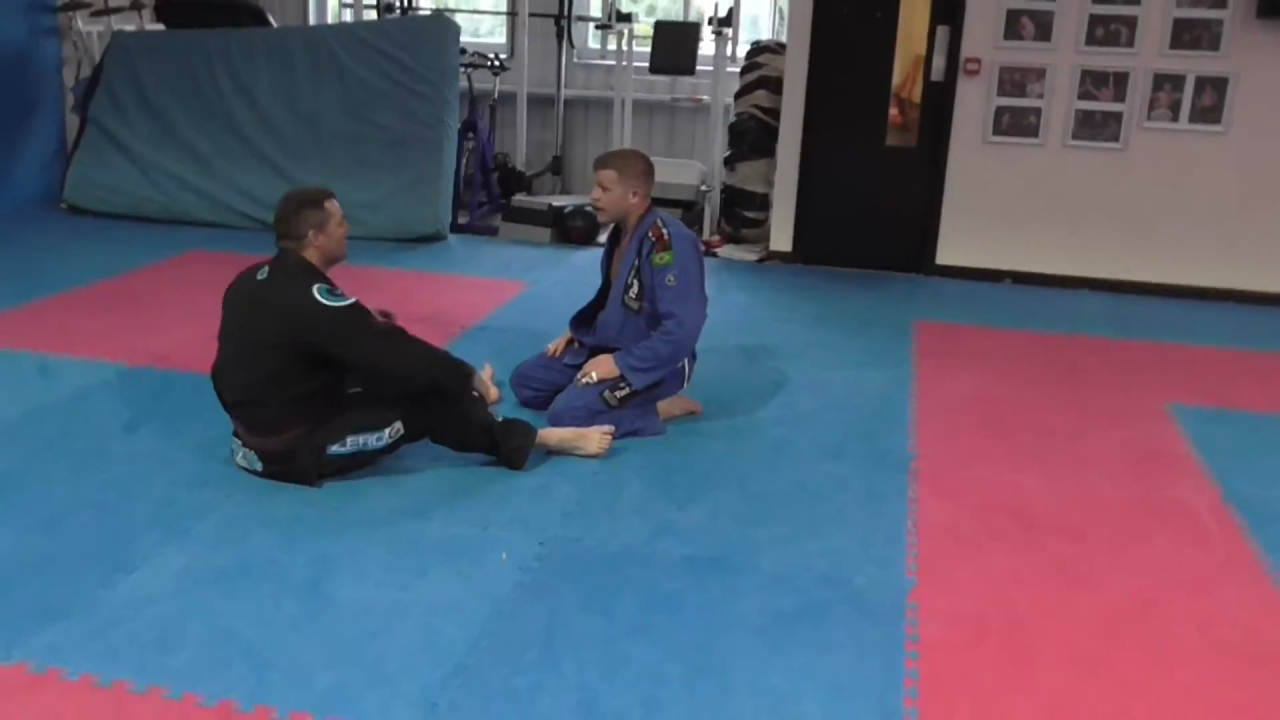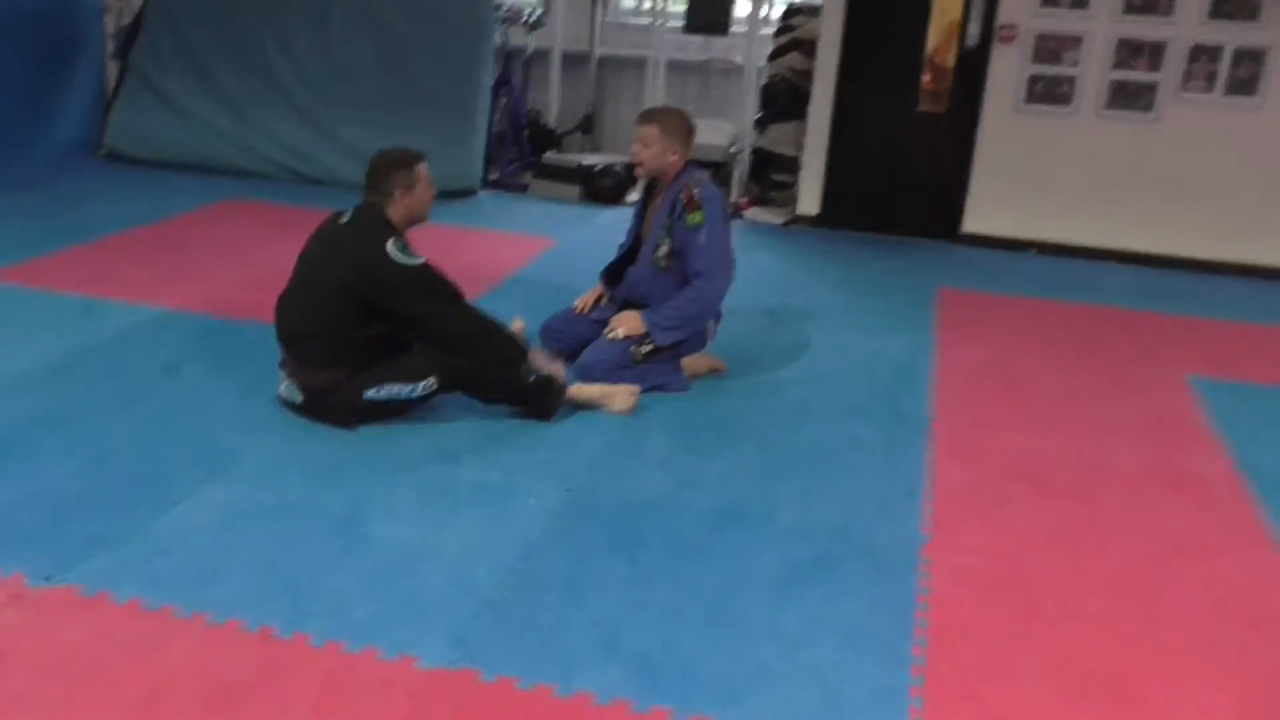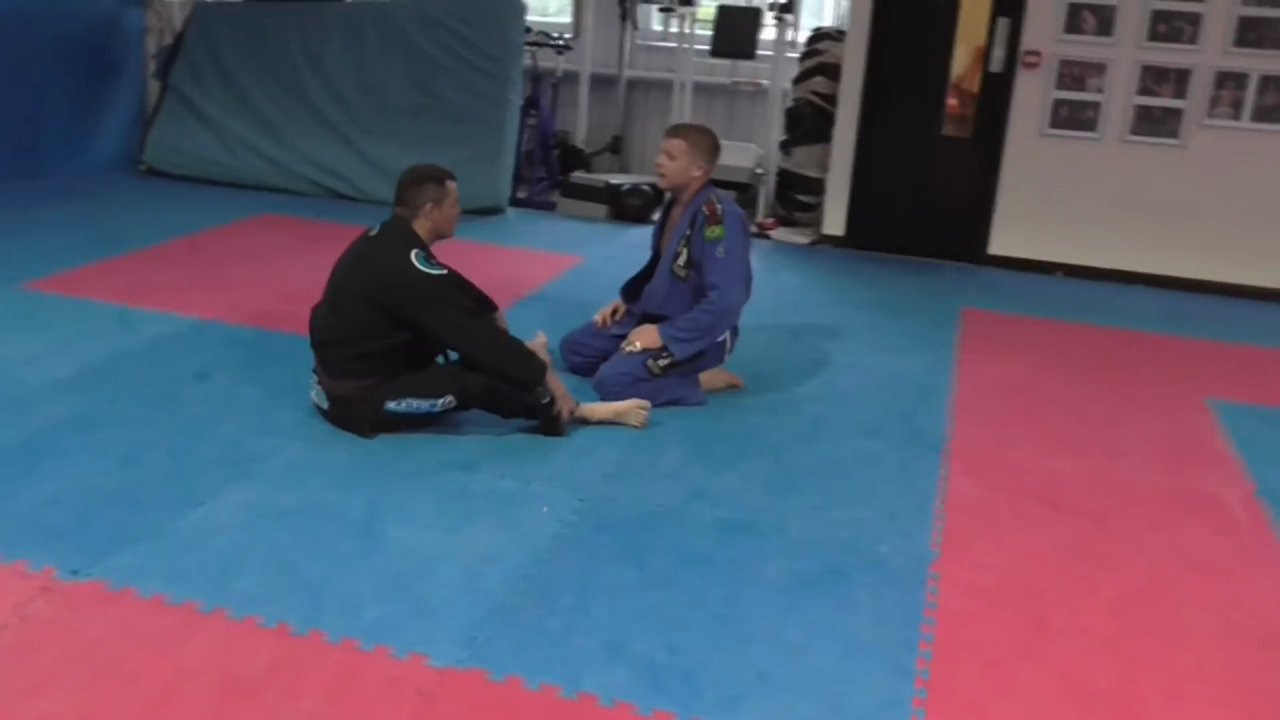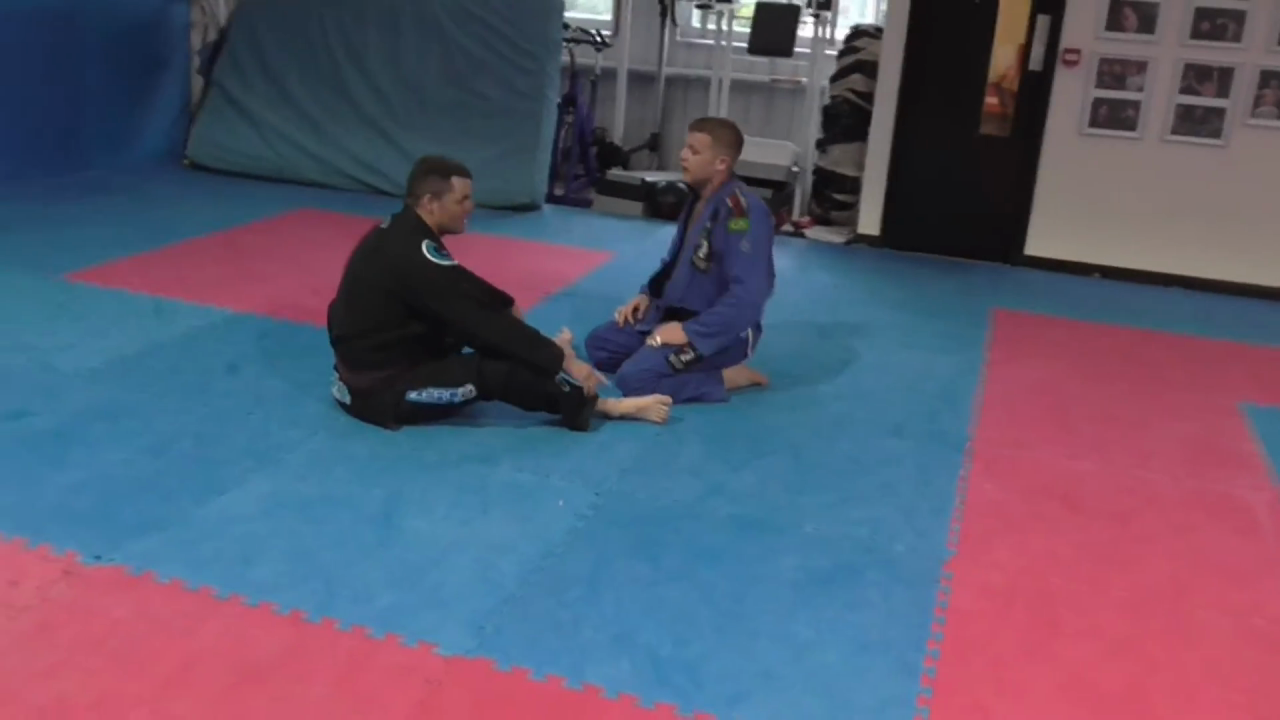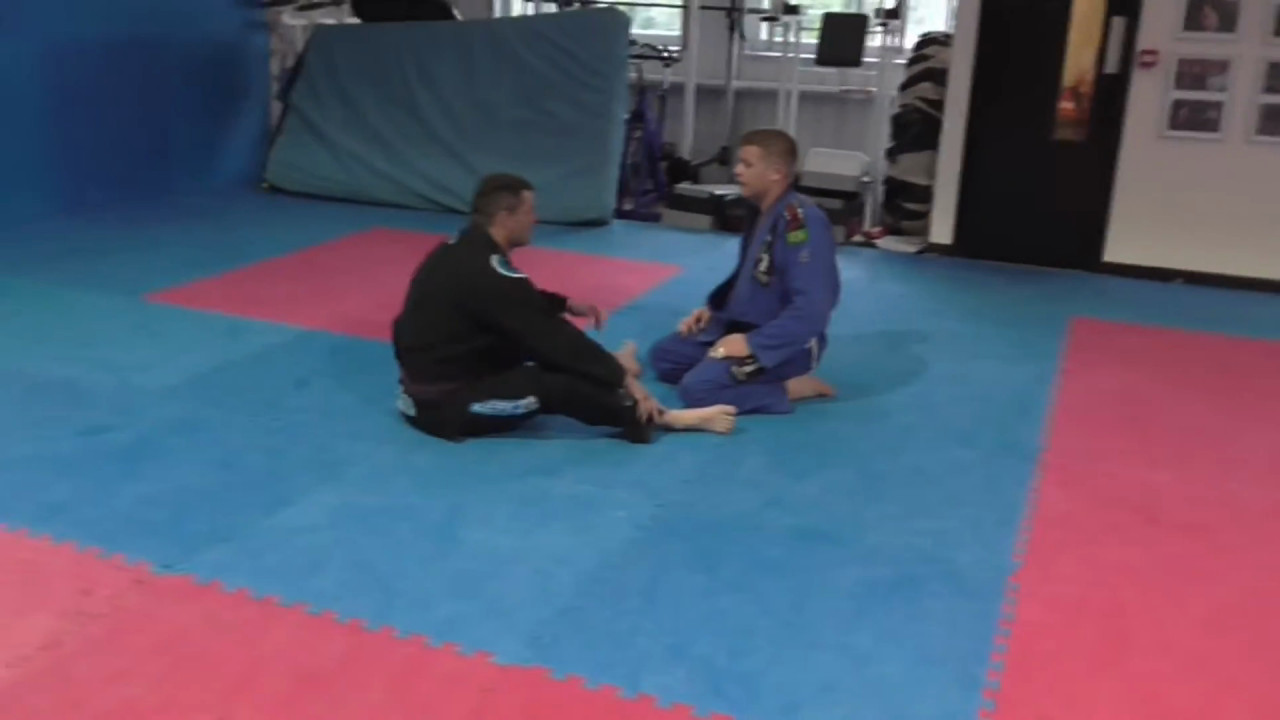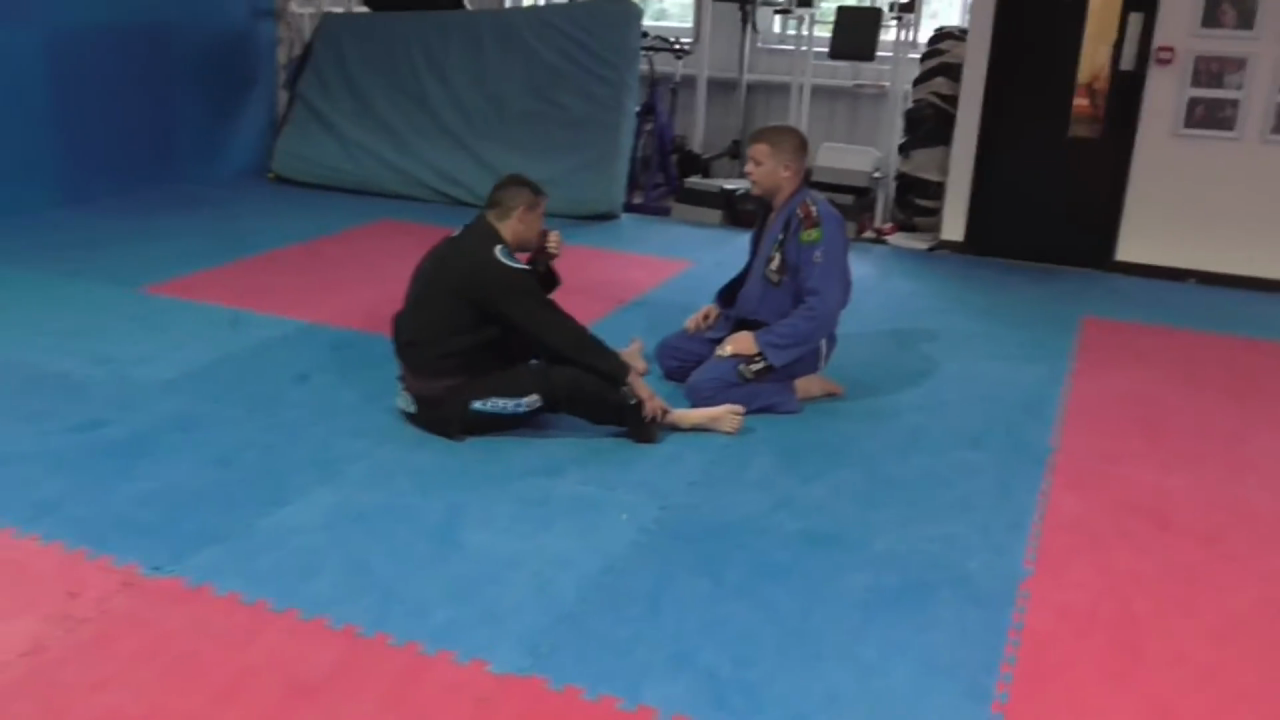
dt=0.4s
person 1, frame 1
left shoulder: (254, 279)
right shoulder: (312, 299)
right elbow: (393, 352)
right wrist: (465, 374)
left hip: (259, 427)
right hip: (295, 448)
right knee: (426, 406)
left ankle: (464, 393)
right ankle: (540, 439)
person 1, frame 2
left shoulder: (348, 225)
right shoulder: (381, 254)
right elbow: (451, 317)
right wrist: (526, 355)
left hip: (309, 370)
right hip: (333, 390)
right knee: (456, 362)
left ankle: (501, 341)
right ankle: (566, 394)
person 1, frame 3
left shoulder: (386, 238)
right shoulder: (406, 267)
left elbow: (449, 284)
right elbow: (471, 333)
left wrist: (491, 314)
right wrist: (543, 375)
left hip: (344, 376)
right hip: (360, 399)
right knee: (476, 382)
right ankle: (580, 412)
person 1, frame 4
left shoulder: (397, 232)
right shoulder: (417, 257)
left elbow: (460, 286)
right elbow: (484, 321)
left wrist: (507, 306)
right wrist: (563, 360)
left hip: (364, 370)
right hip: (383, 391)
right knee: (497, 370)
right ankle: (597, 404)
person 1, frame 5
left shoulder: (463, 250)
right shoulder: (485, 270)
left elbow: (522, 303)
right elbow: (550, 336)
left wrist: (567, 305)
right wrist: (622, 378)
left hip: (428, 384)
right hip: (447, 403)
right knee: (560, 384)
right ankle: (662, 418)
person 1, frame 6
left shoulder: (468, 243)
right shoulder: (491, 261)
left elbow: (524, 304)
right elbow: (554, 328)
left wrist: (542, 263)
right wrist: (626, 375)
left hip: (426, 383)
right hip: (448, 401)
right knee: (564, 381)
left ankle: (611, 363)
right ankle: (667, 416)
person 2, frame 1
left shoulder: (671, 243)
right shoulder: (621, 232)
left elbow: (682, 330)
left wrist: (621, 363)
right wrist: (578, 330)
left hip: (651, 363)
right hip: (606, 346)
left knee: (566, 415)
right knee: (524, 381)
left ankle: (662, 407)
right ankle: (630, 397)
person 2, frame 2
left shoulder: (701, 201)
right shoulder: (656, 186)
left elbow: (709, 288)
left wrist: (648, 321)
right wrist: (607, 283)
left hip: (677, 319)
right hip: (632, 301)
left knee: (593, 368)
right knee: (553, 335)
left ankle: (686, 364)
person 2, frame 3
left shoulder: (720, 217)
right shoulder: (675, 204)
left elbow: (724, 303)
left wrist: (665, 335)
right wrist: (628, 299)
left hip: (695, 334)
left knee: (612, 382)
right knee: (573, 349)
left ankle: (704, 379)
right ankle: (670, 366)
person 2, frame 4
left shoulder: (744, 211)
right shoulder: (699, 198)
left elbow: (748, 298)
left wrist: (690, 333)
right wrist: (648, 294)
left hip: (720, 330)
right hip: (677, 313)
left knee: (634, 378)
right knee: (599, 344)
left ankle: (728, 376)
right ankle: (693, 363)
person 2, frame 5
left shoulder: (804, 222)
right shoulder: (764, 214)
left elbow: (810, 309)
left wrist: (753, 343)
right wrist: (713, 307)
left hip: (784, 343)
left knee: (698, 389)
right knee: (663, 357)
left ankle: (793, 387)
right ankle: (760, 375)
person 2, frame 6
left shoulder: (817, 221)
right shoulder: (775, 210)
left elbow: (823, 309)
left wrist: (761, 342)
right wrist: (722, 304)
left hip: (793, 341)
right hip: (750, 323)
left knee: (704, 388)
right knee: (670, 353)
left ankle: (802, 386)
right ankle: (765, 375)
